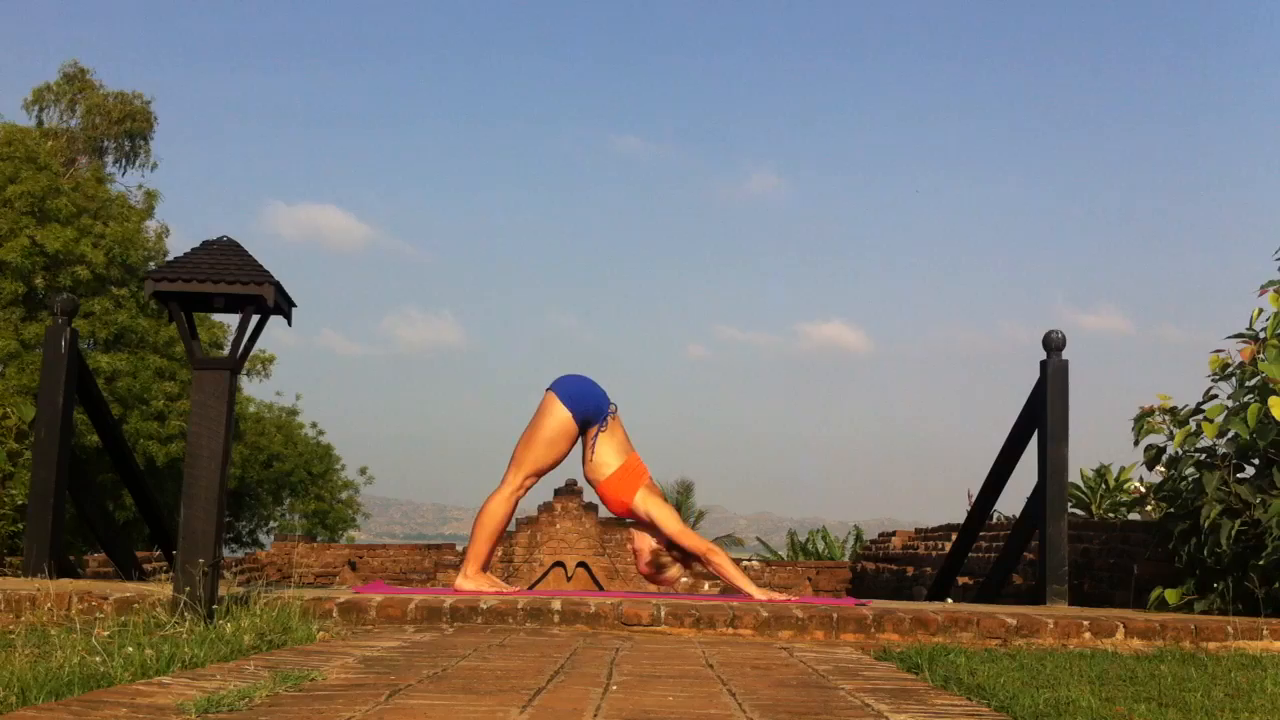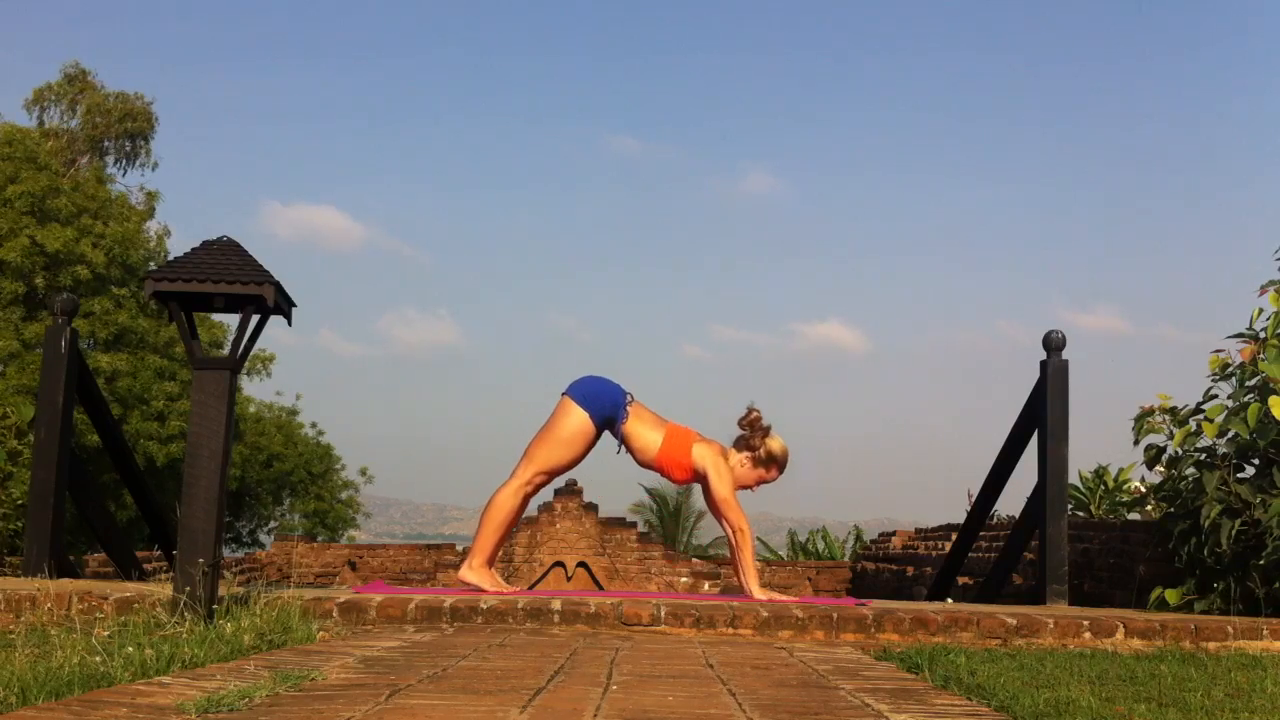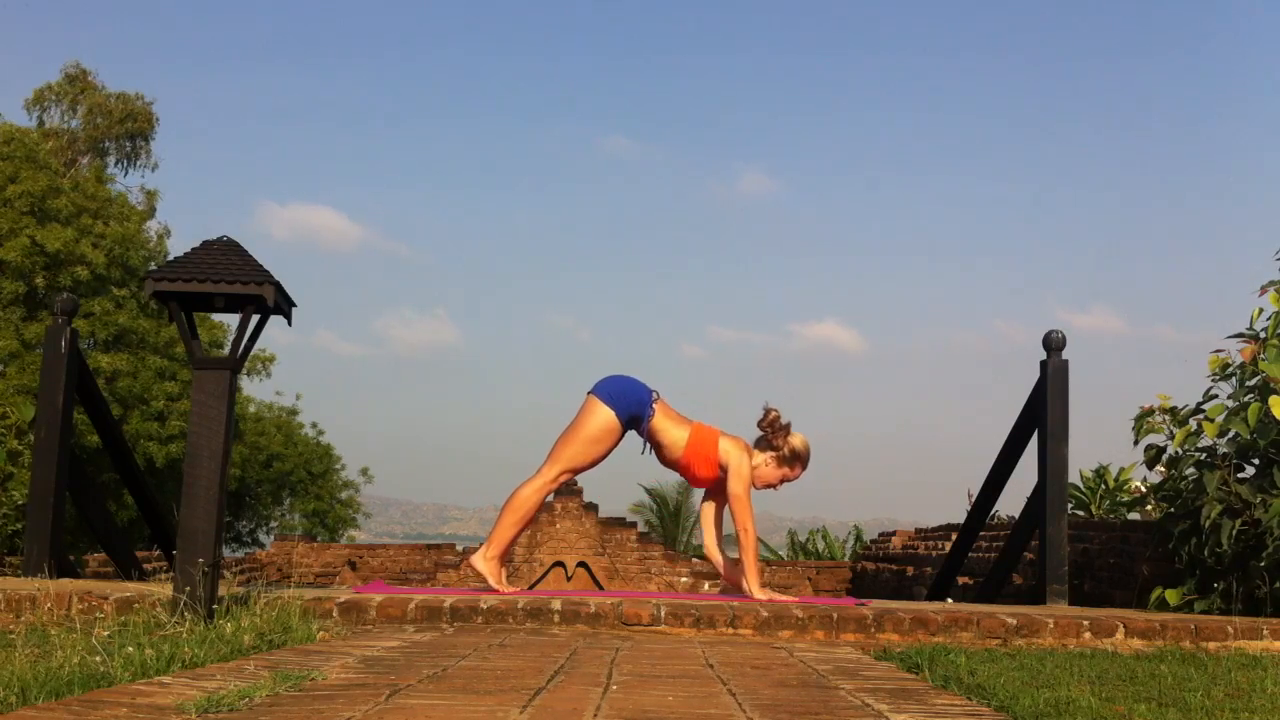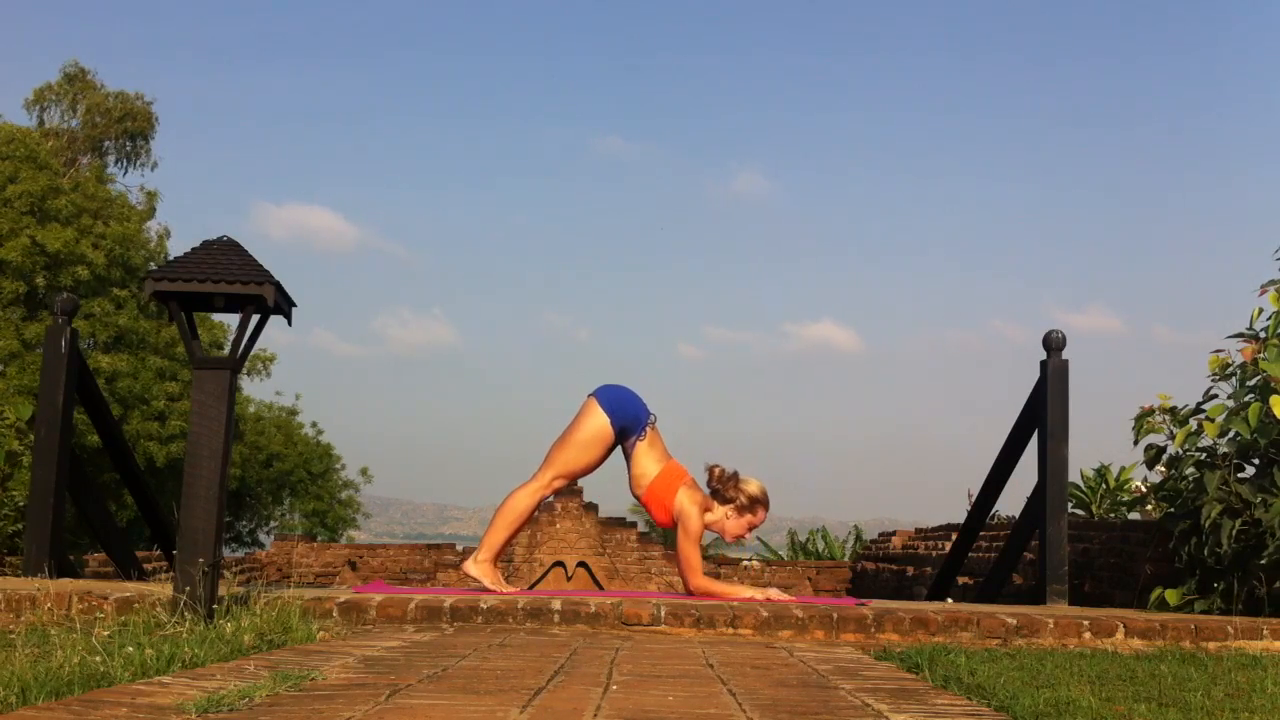
dt=1s
person 1, frame 1
left shoulder: (651, 509)
right shoulder: (649, 507)
left elbow: (706, 551)
left wrist: (752, 590)
right wrist: (755, 591)
left hip: (583, 403)
right hip: (578, 399)
left knee: (519, 485)
right knee: (515, 483)
left ankle: (479, 570)
right ankle: (469, 573)
person 1, frame 2
left shoulder: (710, 466)
right shoulder: (713, 461)
left elbow: (732, 530)
right elbow: (741, 528)
left wrist: (749, 588)
right wrist: (755, 590)
left hip: (604, 407)
right hip: (598, 400)
left knee: (532, 482)
right knee: (525, 479)
left ankle: (485, 565)
right ankle: (475, 565)
person 1, frame 3
left shoulder: (722, 476)
right shoulder: (738, 457)
left elbow: (712, 548)
right elbow: (745, 530)
left wrist: (749, 587)
right wrist: (756, 589)
left hip: (629, 406)
right hip: (623, 399)
left knee: (555, 478)
right knee: (551, 476)
left ankle: (495, 558)
right ankle: (489, 555)
person 1, frame 4
left shoulder: (697, 509)
right shoulder: (691, 509)
left elbow: (694, 582)
right elbow: (696, 583)
left wrist: (752, 592)
right wrist: (752, 591)
left hip: (622, 415)
right hip: (617, 408)
left knee: (550, 484)
right knee: (545, 481)
left ankle: (488, 561)
right ankle: (481, 559)
